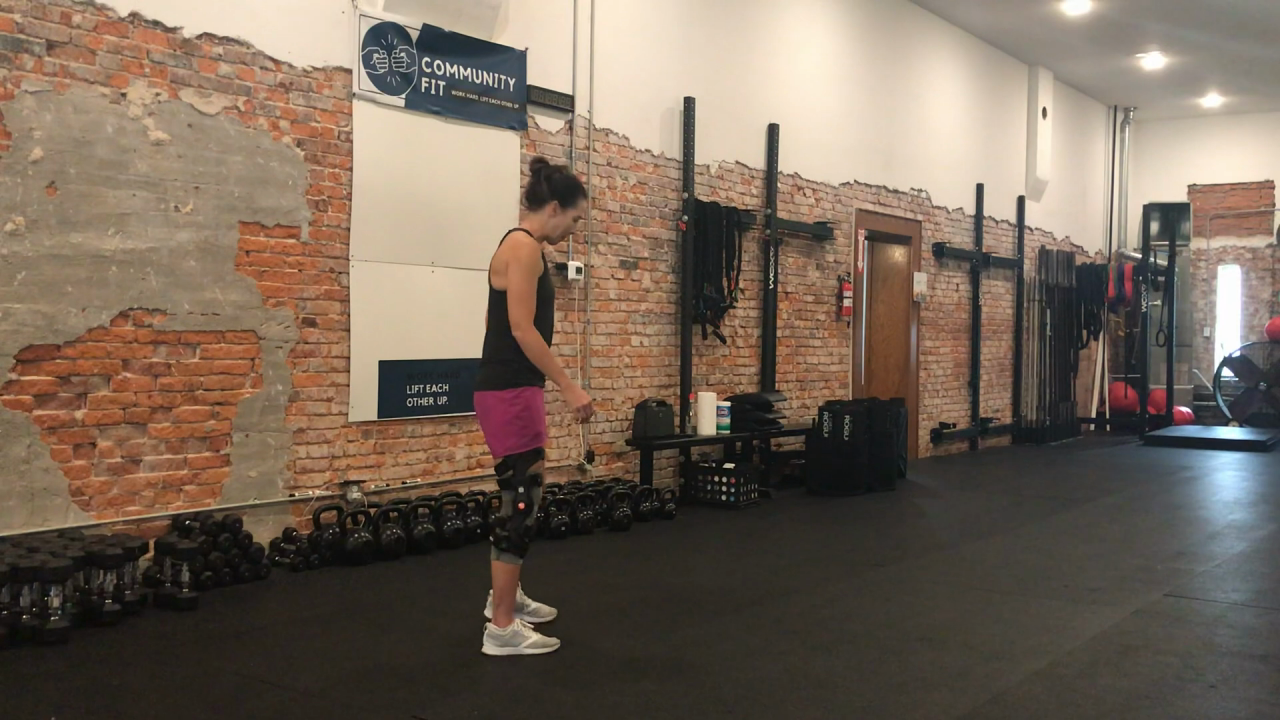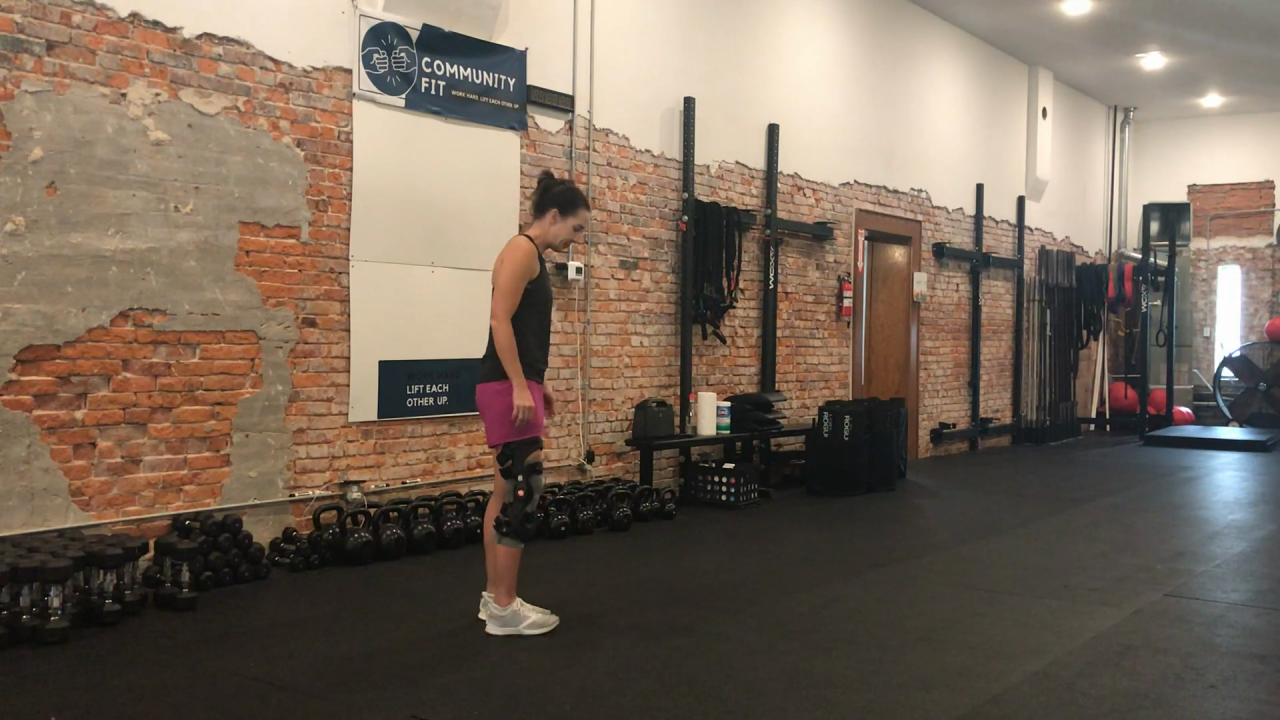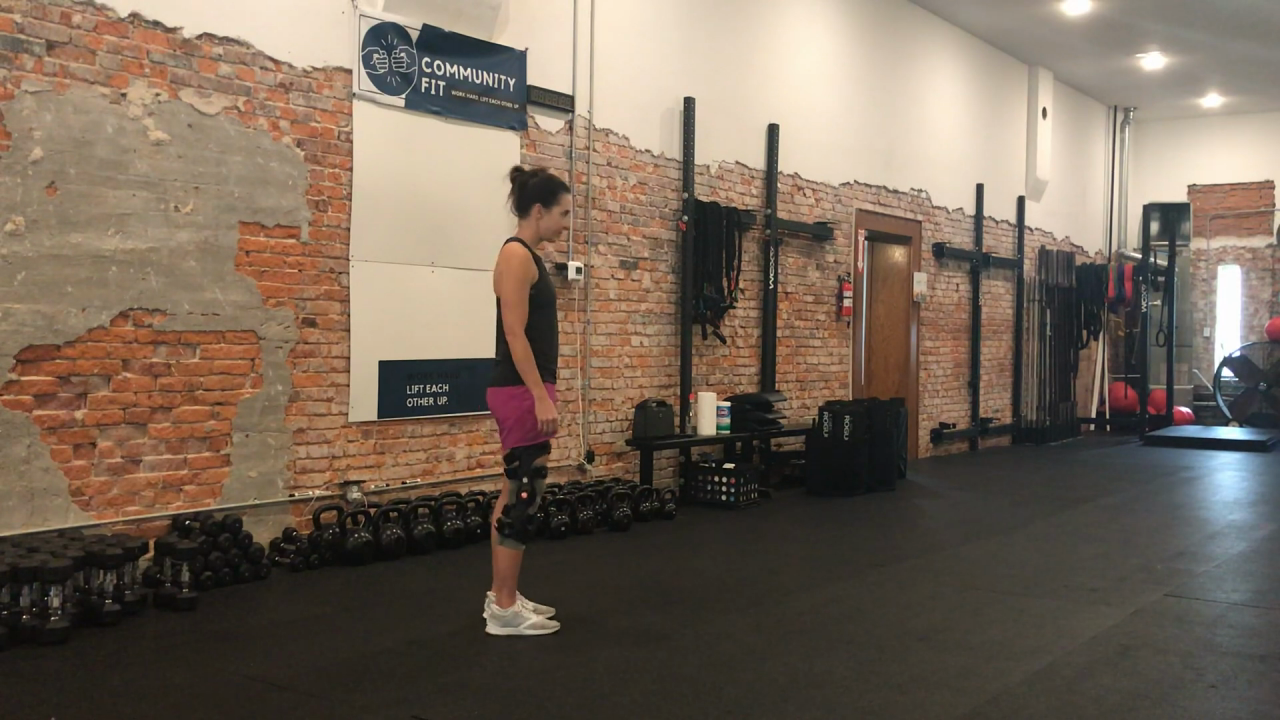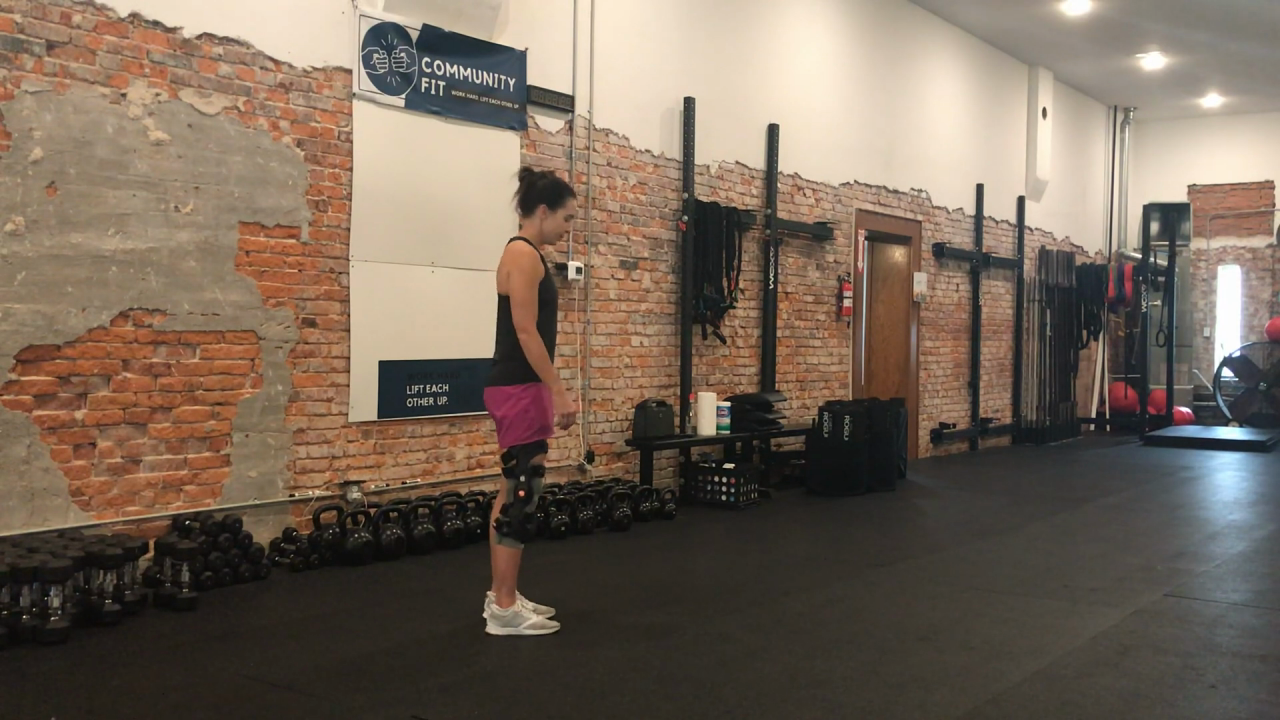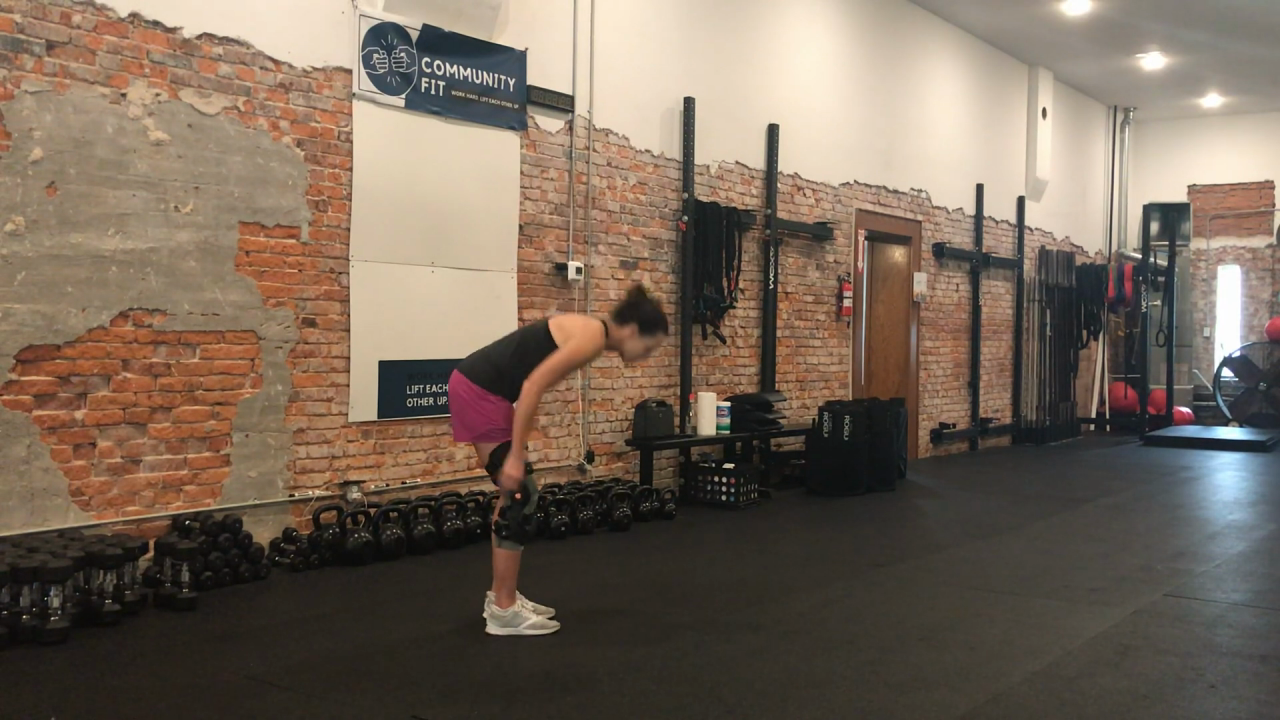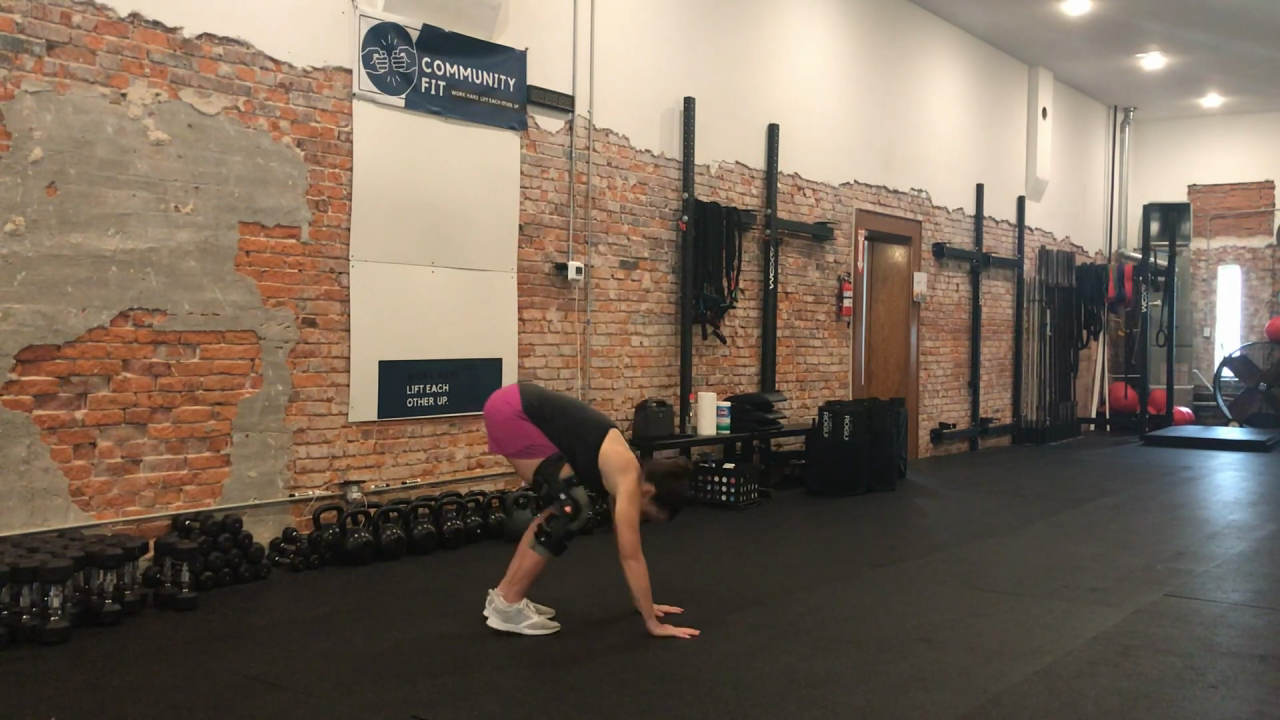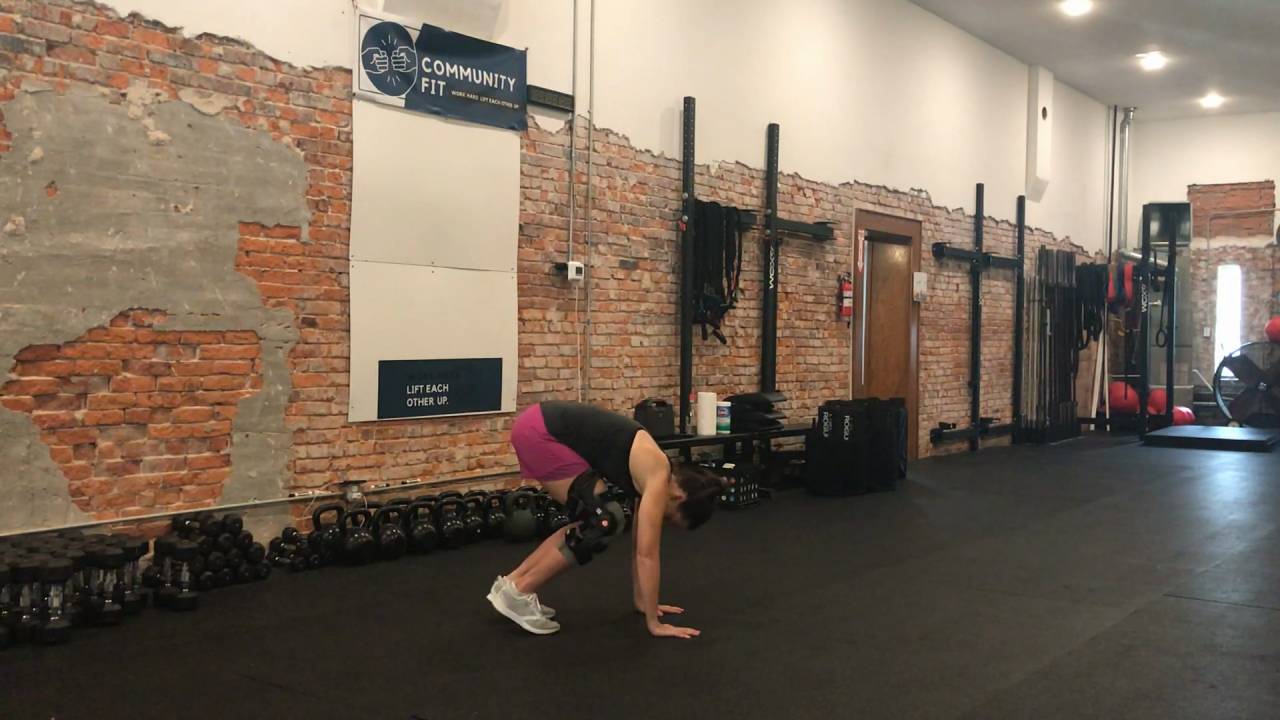
dt=0.7s
person 1, frame 1
left shoulder: (514, 246)
right shoulder: (525, 246)
right elbow: (523, 327)
right wrist: (569, 386)
left hip: (506, 387)
right hip: (510, 391)
left knee: (522, 493)
right knee: (521, 503)
left ankle: (505, 595)
right ankle: (501, 628)
person 1, frame 2
left shoulder: (533, 255)
right shoulder: (523, 250)
right elbow: (500, 321)
left wrist: (538, 385)
right wrist: (520, 386)
left hip: (516, 385)
right hip: (507, 387)
left knee: (506, 492)
right knee: (523, 492)
left ankle: (496, 597)
right ankle: (504, 608)
person 1, frame 3
left shoulder: (527, 255)
right shoulder: (517, 255)
right elbow: (515, 334)
right wrist: (541, 398)
left hip: (522, 389)
right hip: (521, 391)
left knee: (516, 494)
right knee: (524, 496)
left ankle: (502, 596)
right ankle: (504, 611)
person 1, frame 4
left shoulder: (526, 254)
right shoulder: (523, 254)
right elbow: (526, 332)
left wrist: (551, 390)
right wrist: (560, 392)
left hip: (519, 388)
right hip: (518, 390)
left knee: (514, 492)
right knee: (522, 493)
left ankle: (502, 597)
right ankle: (504, 609)
person 1, frame 5
left shoulder: (589, 332)
right shoulder: (591, 338)
right elbow: (531, 387)
left wrist: (516, 453)
right wrist: (516, 456)
left hip: (478, 387)
right hip: (478, 390)
left knee: (514, 493)
right knee: (518, 493)
left ankle: (502, 597)
right ankle: (503, 610)
person 1, frame 6
left shoulder: (625, 469)
right shoulder: (628, 478)
left elbow: (628, 551)
right elbow: (631, 556)
left wrist: (644, 604)
right wrist: (652, 623)
left hip: (515, 409)
right hip: (513, 411)
left knee: (562, 506)
right knee: (570, 507)
left ankle: (507, 595)
right ankle: (508, 605)
person 1, frame 7
left shoulder: (651, 476)
right shoulder: (658, 480)
left elbow: (639, 545)
right elbow: (647, 554)
left wrist: (641, 600)
right wrist: (654, 623)
left hip: (546, 427)
right hip: (540, 430)
left knee: (590, 523)
right knee: (605, 521)
left ankle: (511, 583)
right ankle: (518, 593)
